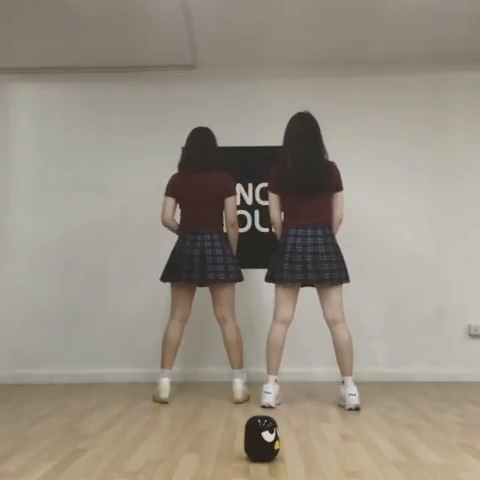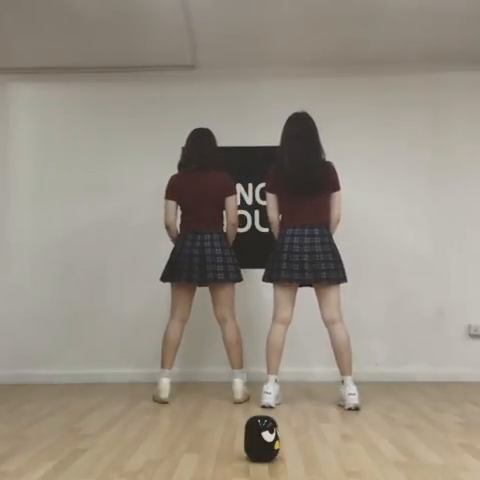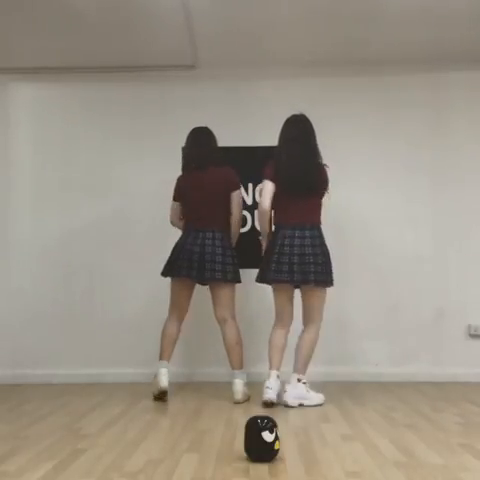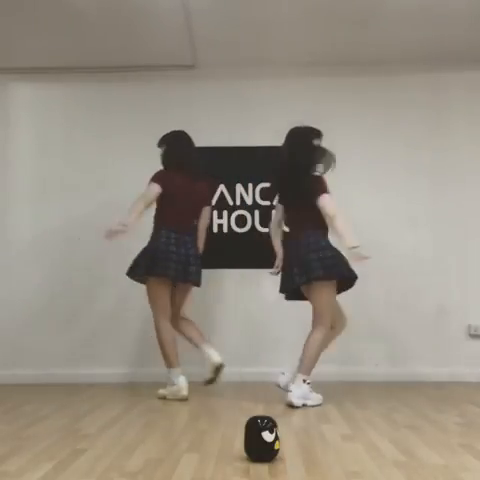
dt=0.5s
person 1, frame 1
left shoulder: (278, 173)
right shoulder: (330, 170)
left elbow: (275, 216)
right elbow: (338, 215)
left hip: (291, 244)
right hip: (324, 244)
left knee: (281, 320)
right knee: (336, 320)
left ankle: (271, 387)
right ankle: (349, 388)
person 1, frame 2
left shoulder: (276, 173)
right shoulder: (327, 170)
left elbow: (273, 217)
right elbow: (335, 216)
left hip: (288, 244)
right hip: (321, 244)
left knee: (280, 320)
right knee: (334, 319)
left ankle: (271, 387)
right ankle: (349, 387)
person 1, frame 3
left shoulder: (274, 169)
right shoulder: (320, 172)
left elbow: (265, 207)
left wrist: (265, 238)
left hip: (282, 243)
right hip: (312, 243)
left knee: (282, 322)
right knee: (311, 322)
left ankle: (273, 383)
right ankle: (296, 386)
person 1, frame 4
left shoulder: (289, 182)
right shoulder: (314, 179)
left elbow: (275, 223)
right elbow: (331, 213)
left wrist: (280, 255)
right wrist: (351, 244)
left hip: (300, 253)
right hip: (312, 250)
left knee: (334, 320)
right knee: (325, 322)
left ankle: (294, 375)
right ankle: (300, 385)
person 2, frame 1
left shoulder: (177, 180)
right shoulder: (224, 180)
left elbow: (166, 219)
right elbow: (232, 222)
right wrist: (232, 252)
left hip: (186, 248)
right hip: (216, 246)
left knee: (177, 318)
right knee: (227, 318)
left ankle: (164, 383)
right ankle: (239, 384)
person 2, frame 2
left shoulder: (176, 181)
right shoulder: (224, 180)
left elbow: (169, 223)
right elbow: (232, 221)
left hip: (186, 248)
right hip: (216, 246)
left knee: (177, 318)
right knee: (226, 318)
left ankle: (164, 383)
right ankle: (239, 384)
person 2, frame 3
left shoulder: (183, 180)
right shoulder: (228, 175)
left elbow: (175, 219)
right elbow: (237, 216)
right wrist: (228, 243)
left hip: (188, 245)
right hip: (219, 246)
left knee: (175, 316)
right knee: (226, 318)
left ankle: (162, 375)
right ankle: (239, 385)
person 2, frame 4
left shoulder: (165, 176)
right shoulder: (202, 185)
left elbow: (145, 199)
right elbow: (202, 228)
left wrist: (126, 223)
right wrist: (194, 257)
left hip: (163, 248)
right hip: (186, 250)
left knee: (162, 319)
right knee: (176, 316)
left ankle: (178, 382)
right ankle: (212, 354)
